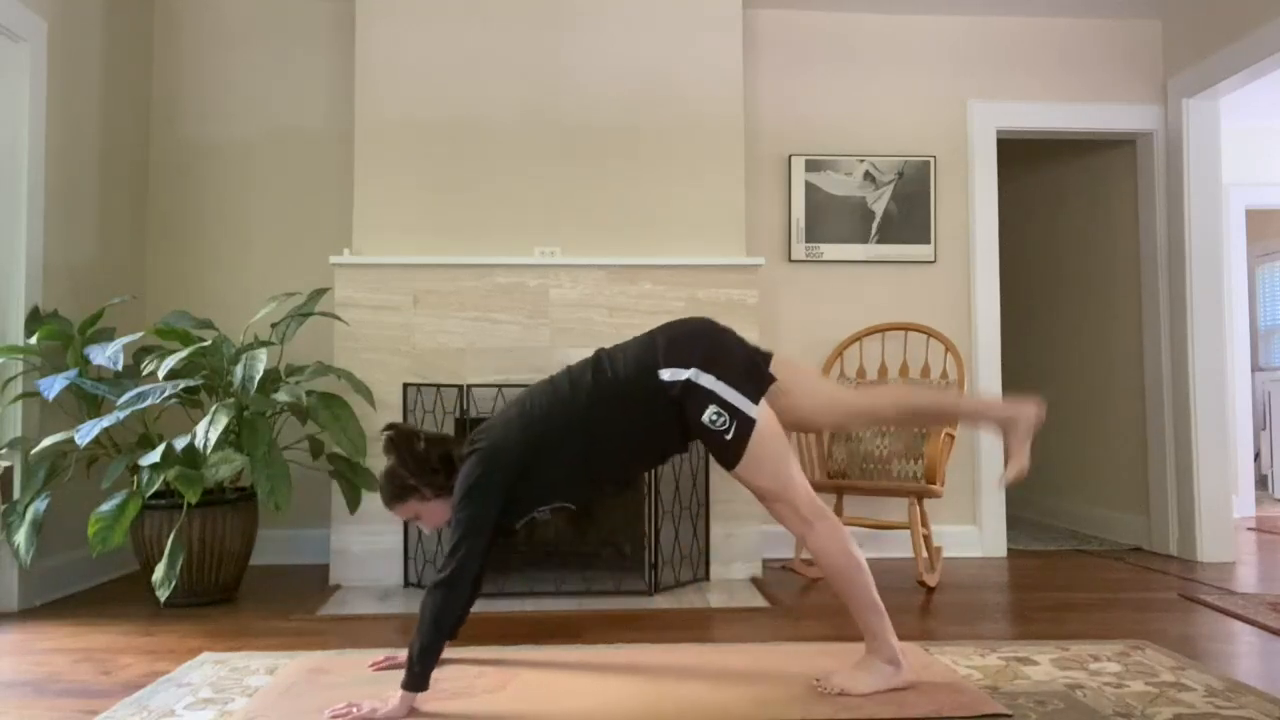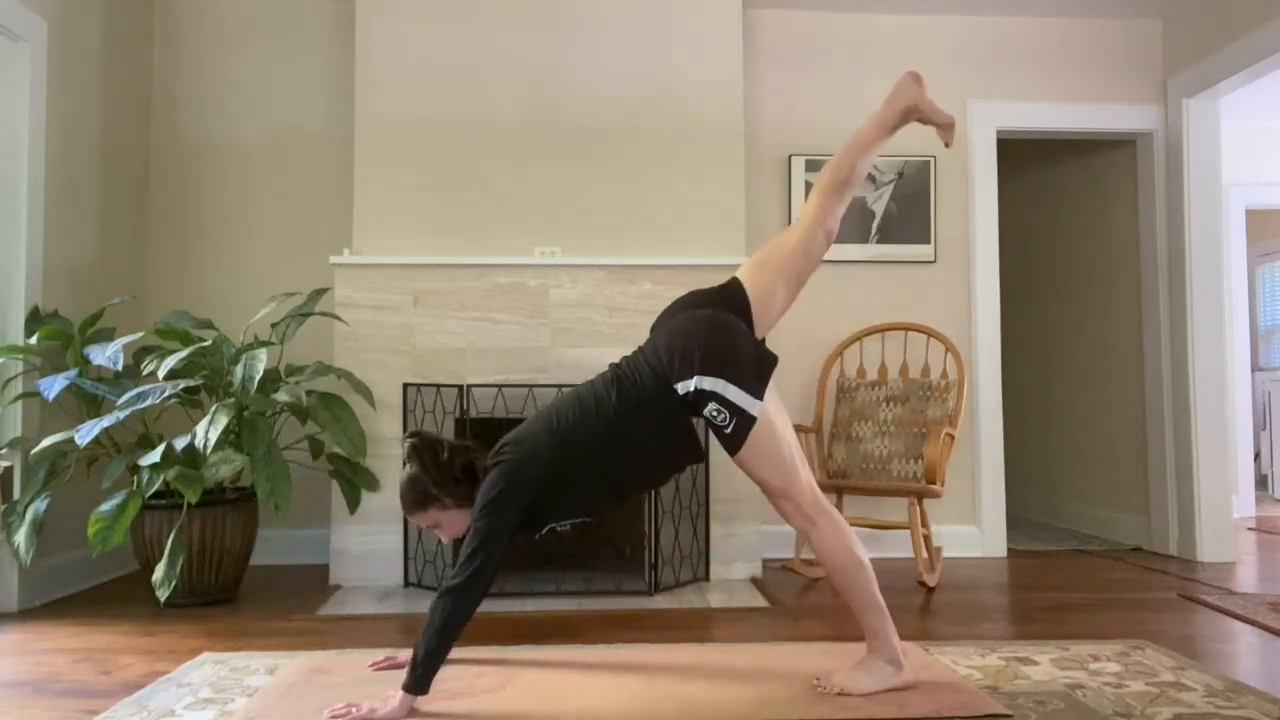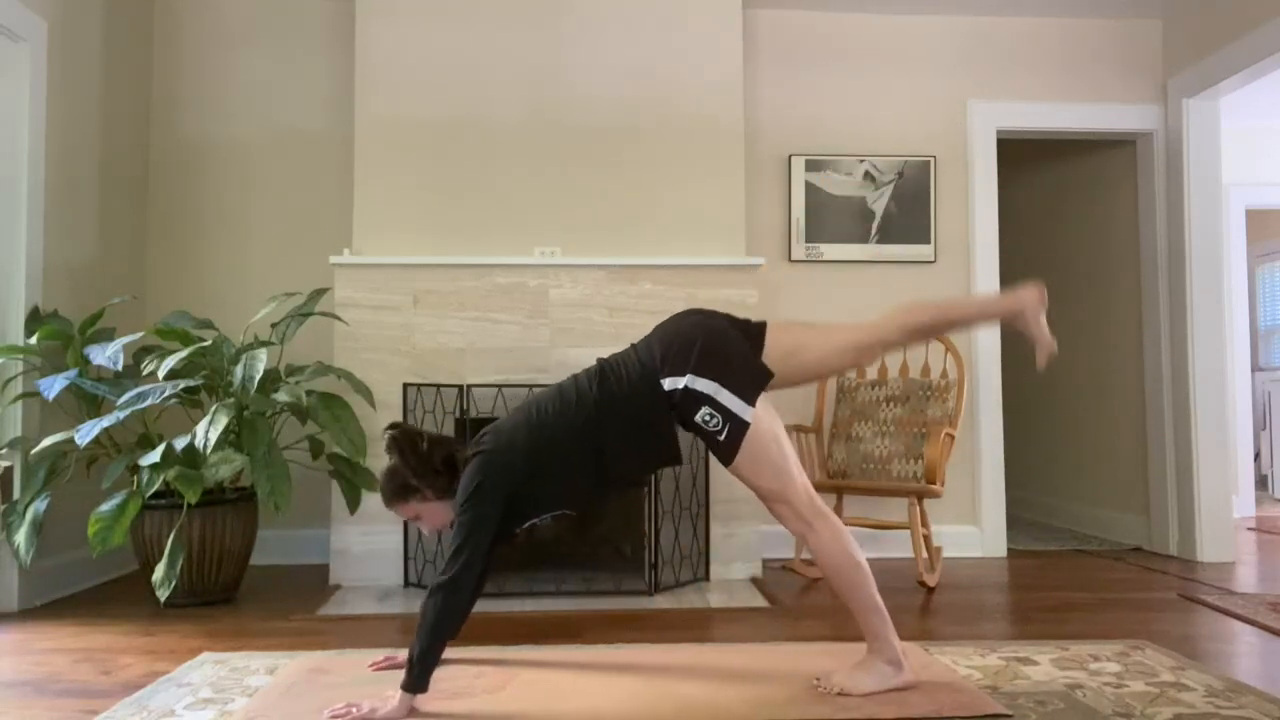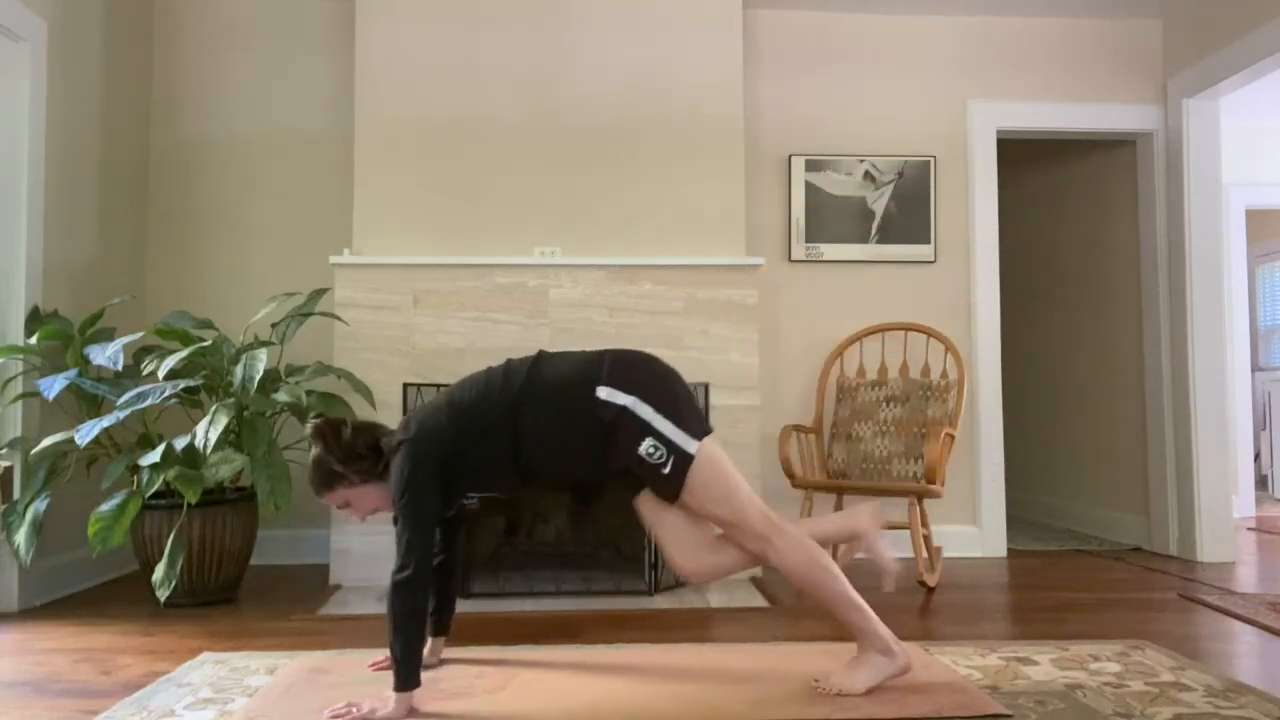
dt=0.4s
person 1, frame 1
left shoulder: (482, 471)
right shoulder: (485, 466)
left elbow: (452, 577)
right elbow: (473, 563)
right wrist: (428, 647)
left hip: (687, 371)
right hip: (684, 368)
left knee: (802, 509)
right knee: (852, 406)
left ankle: (886, 657)
right ankle: (1007, 413)
person 1, frame 2
left shoulder: (507, 485)
right shoulder: (497, 475)
left elbow: (465, 586)
right elbow: (466, 578)
right wrist: (423, 646)
left hip: (701, 366)
right hip: (695, 343)
left knee: (804, 508)
right knee: (816, 223)
left ankle: (886, 657)
right ankle: (902, 104)
person 1, frame 3
left shoulder: (483, 475)
right shoulder: (481, 461)
left elbow: (454, 581)
right elbow: (465, 576)
right wrist: (425, 649)
left hip: (688, 368)
right hip: (690, 356)
left knee: (803, 510)
right knee: (869, 339)
left ankle: (888, 657)
right ankle: (1012, 305)
person 1, frame 4
left shoulder: (414, 456)
right shoulder: (429, 456)
left elbow: (411, 572)
right elbow: (444, 545)
right wrist: (436, 638)
left hip: (619, 397)
right hip: (614, 401)
left knee: (755, 526)
right knee: (698, 561)
left ankle: (880, 647)
right ankle: (850, 525)
